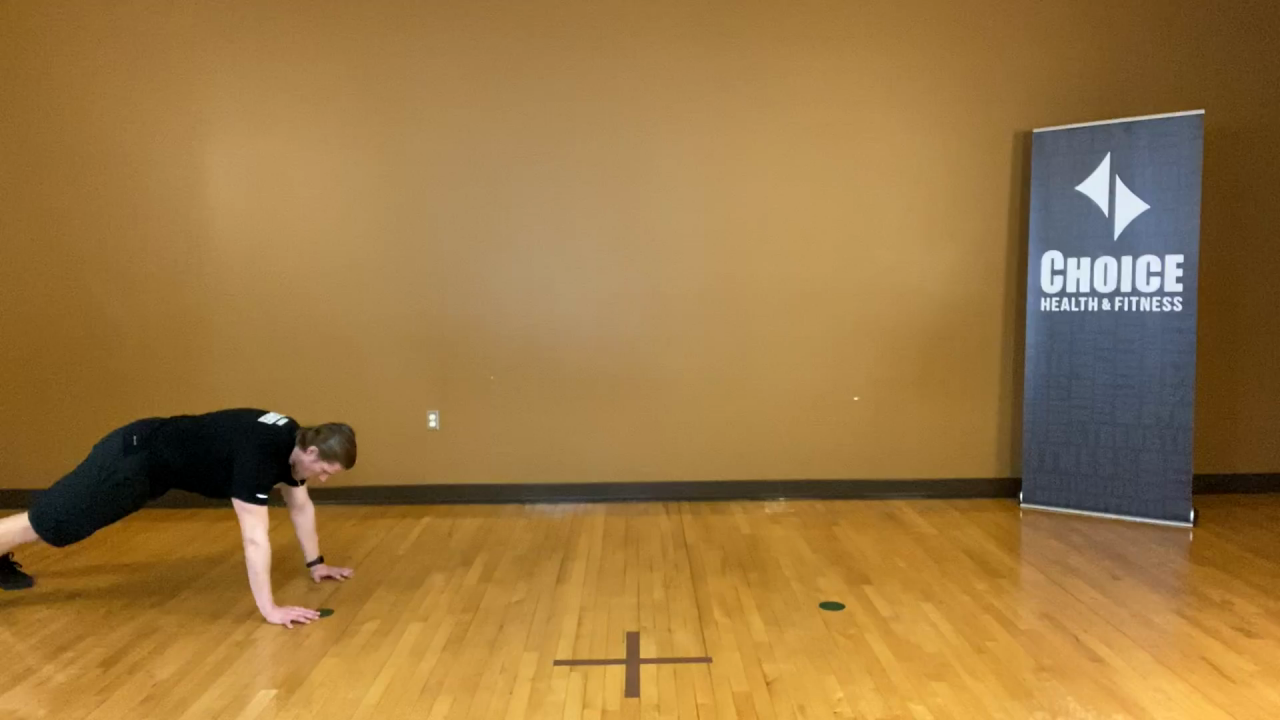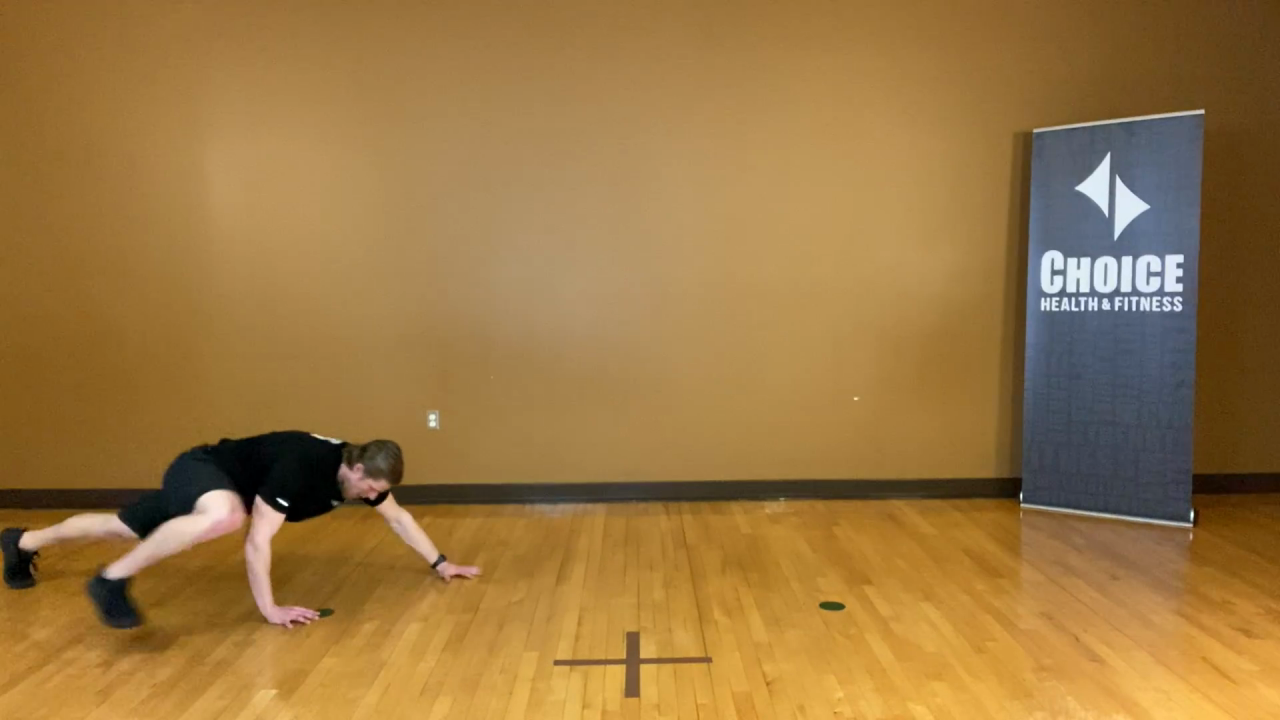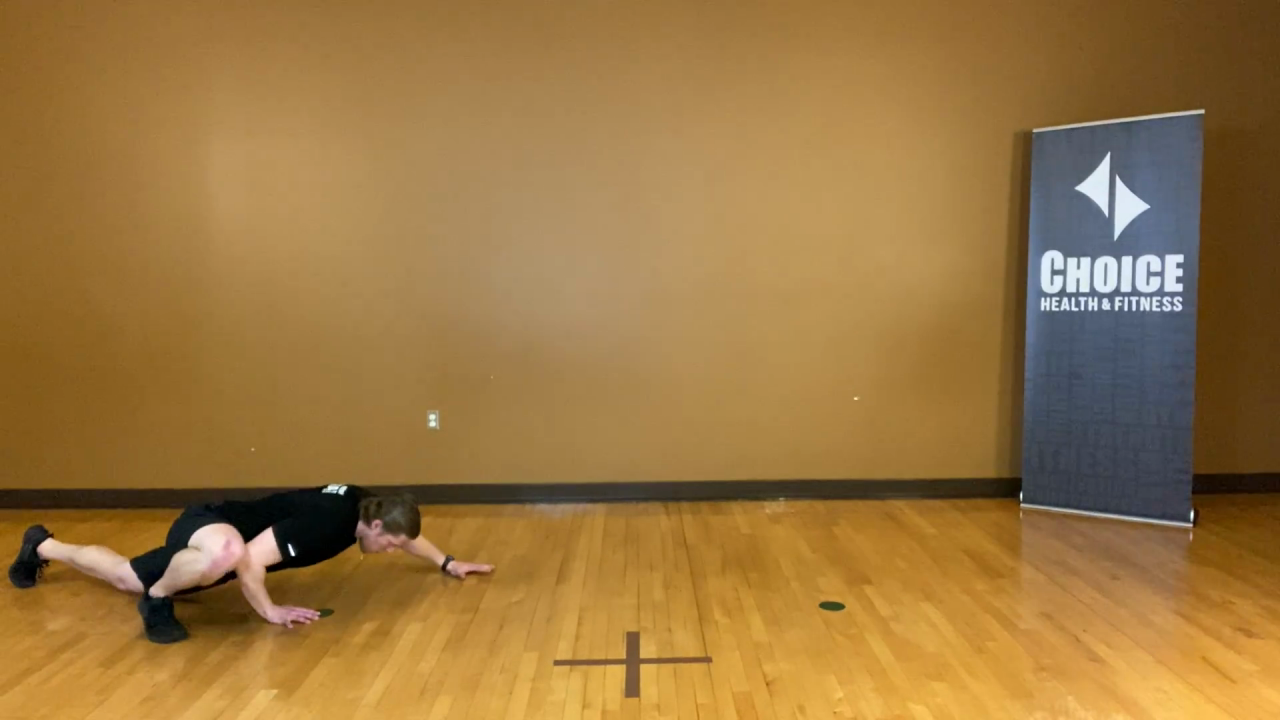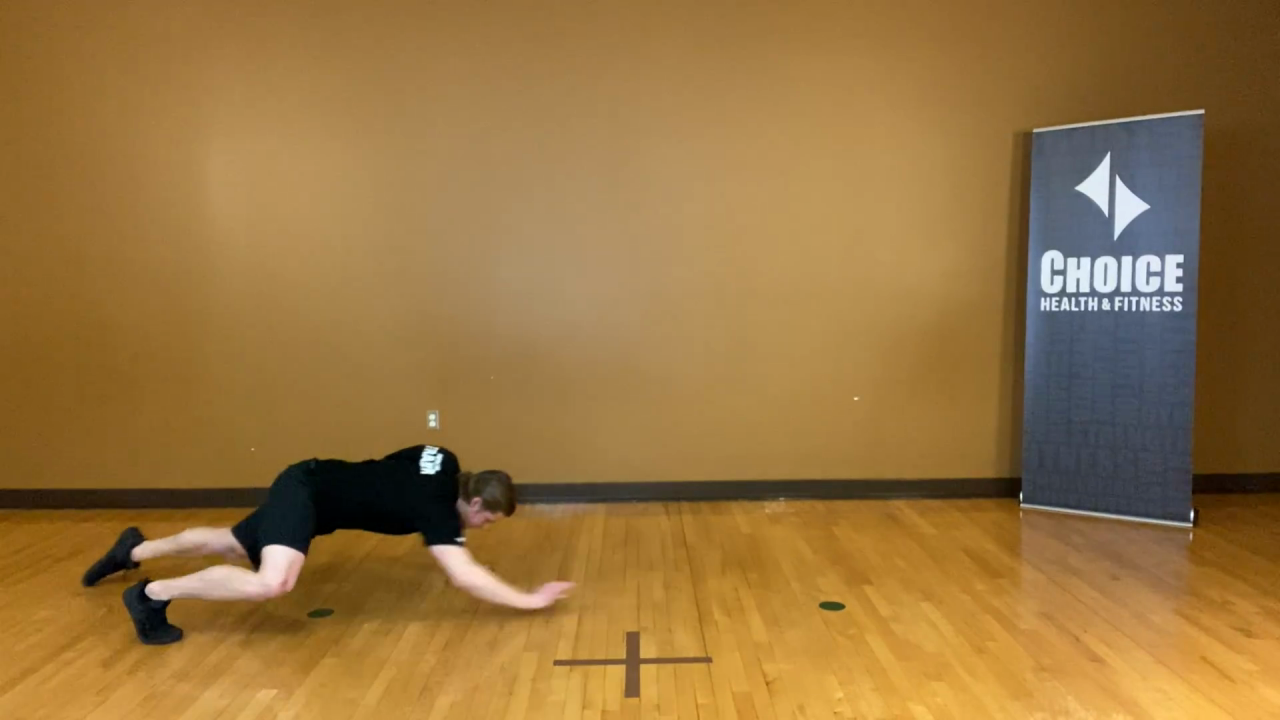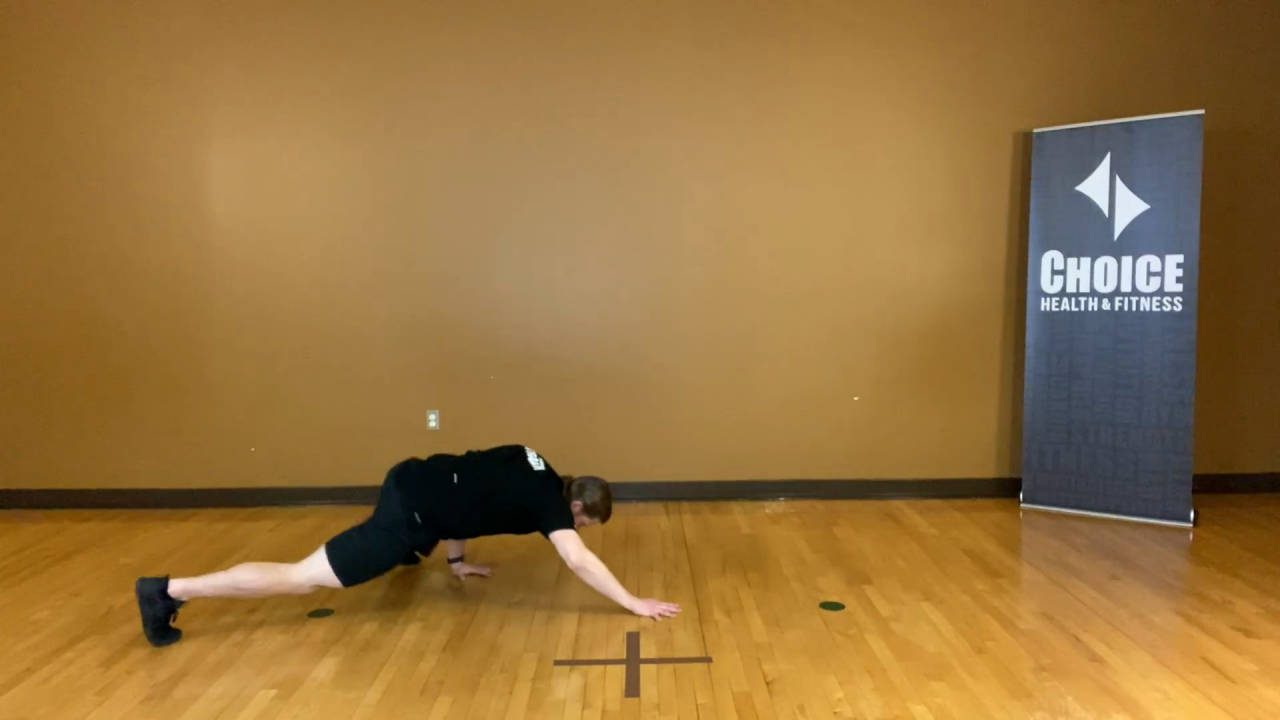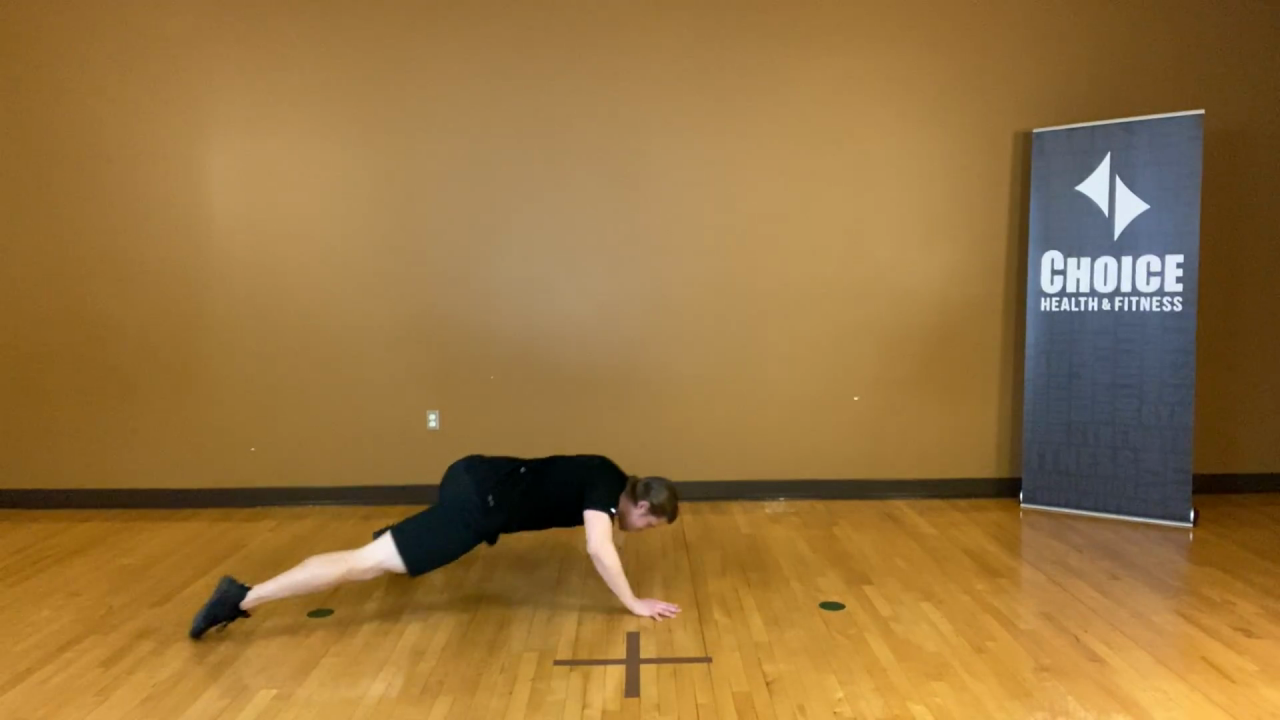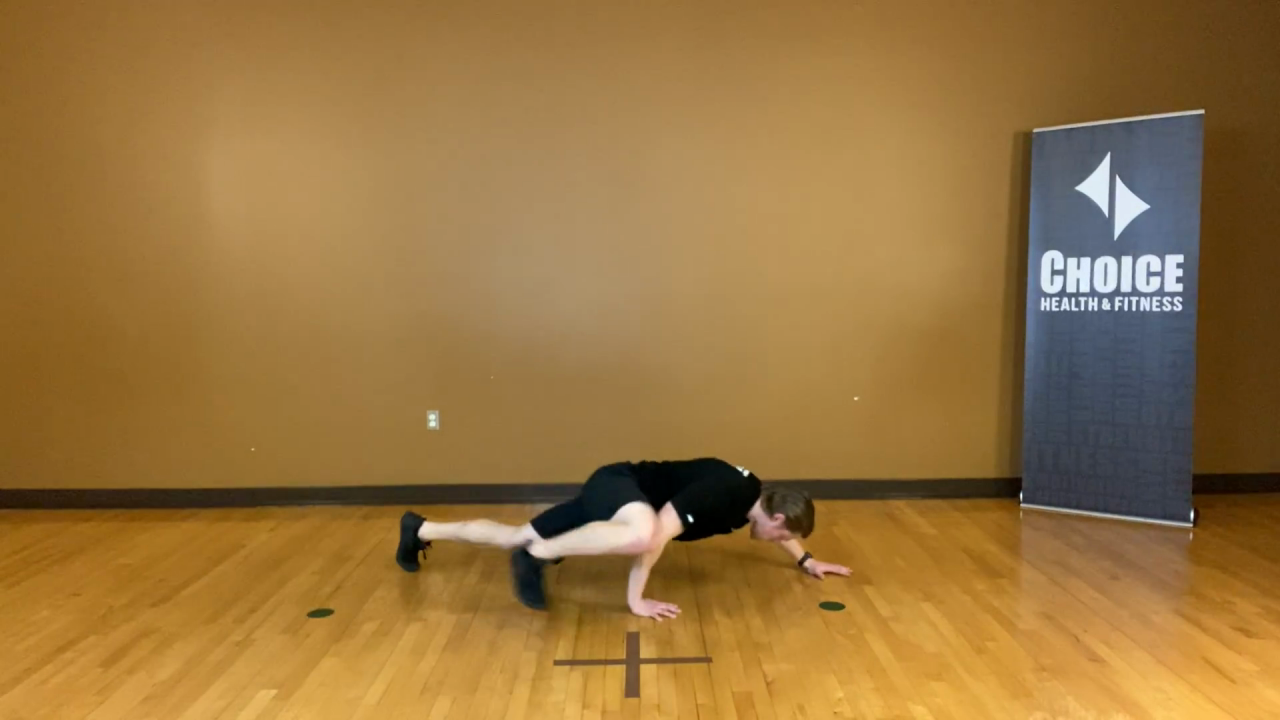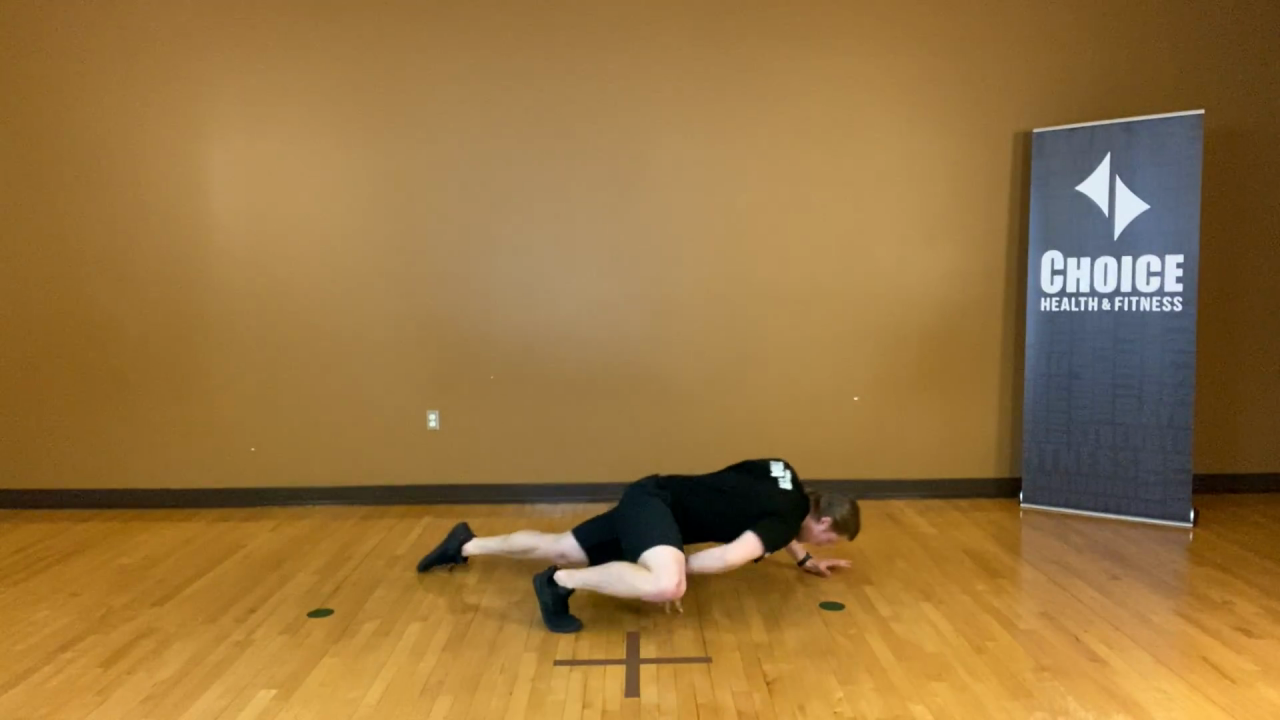
dt=0.7s
person 1, frame 1
left shoulder: (293, 441)
right shoulder: (260, 454)
left elbow: (300, 504)
right elbow: (254, 537)
left wrist: (314, 562)
right wrist: (270, 609)
left hip: (148, 453)
right hip: (134, 458)
left knee: (66, 510)
right knee: (41, 524)
person 1, frame 2
left shoulder: (357, 474)
right shoulder: (301, 468)
left elbow: (398, 517)
right elbow: (258, 541)
left wrist: (440, 563)
right wrist: (270, 609)
left hip: (201, 481)
right hip: (198, 470)
left knee: (118, 528)
right knee: (225, 513)
right ankle: (113, 579)
person 1, frame 3
left shoulder: (363, 506)
right shoulder: (323, 525)
left elbow: (405, 533)
right elbow: (249, 557)
left wrist: (447, 562)
right wrist: (269, 611)
left hip: (213, 534)
right hip: (203, 527)
left knee: (124, 575)
right knee: (227, 552)
left ankle: (43, 545)
right ankle: (158, 600)
person 1, frame 4
left shoulder: (447, 464)
right shoulder: (437, 507)
right elbow: (465, 574)
right wrist: (528, 598)
left hip: (314, 485)
right hip: (303, 492)
left knee: (229, 543)
right knee: (272, 583)
left ankle: (135, 551)
right ankle: (151, 595)
person 1, frame 5
left shoulder: (530, 464)
right shoulder: (550, 499)
right elbow: (579, 560)
left wrist: (456, 559)
right wrist: (634, 603)
left hip: (408, 477)
right hip: (408, 517)
right knee: (300, 577)
right ankle: (167, 590)
person 1, frame 6
left shoulder: (605, 477)
right shoulder: (607, 483)
right elbow: (599, 548)
right wrist: (633, 602)
left hip: (475, 474)
right hip: (477, 501)
right knee: (364, 563)
left ankle: (393, 535)
right ankle: (243, 598)
person 1, frame 7
left shoulder: (755, 496)
right shoulder: (723, 490)
left elbow: (770, 524)
right elbow: (656, 534)
left wrist: (805, 560)
right wrist: (636, 598)
left hip: (615, 503)
right hip: (614, 486)
left knee: (514, 538)
right knee: (638, 532)
left ankle: (420, 530)
right ankle: (537, 553)
person 1, frame 8
left shoulder: (786, 476)
right shoulder: (784, 520)
right elbow: (730, 555)
left wrist: (803, 560)
right wrist: (676, 575)
left hip: (653, 495)
right hip: (651, 503)
left knee: (560, 548)
right knee: (666, 585)
left ankle: (467, 545)
right ankle: (560, 583)
